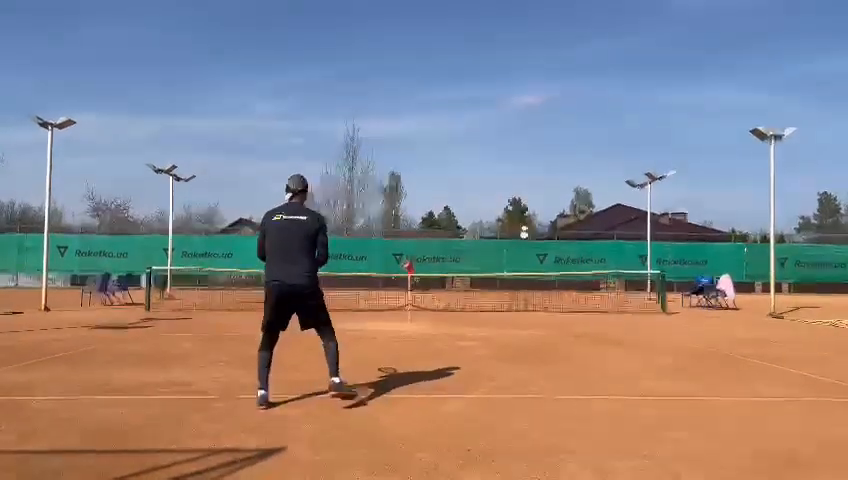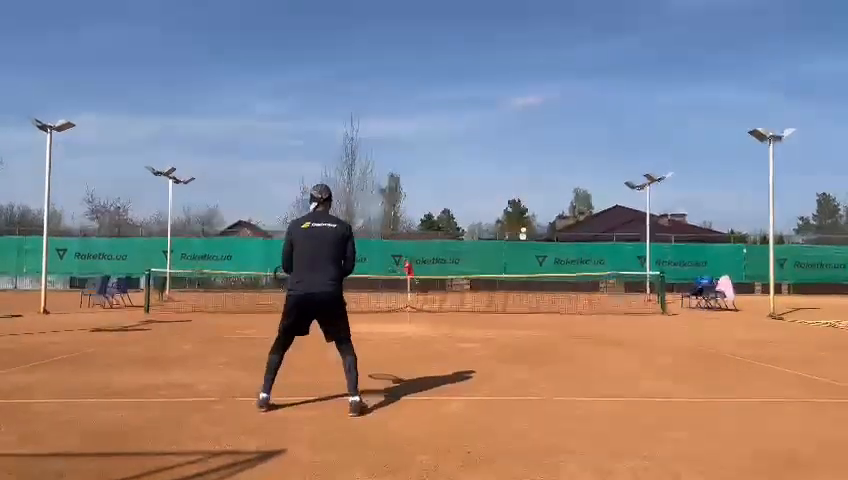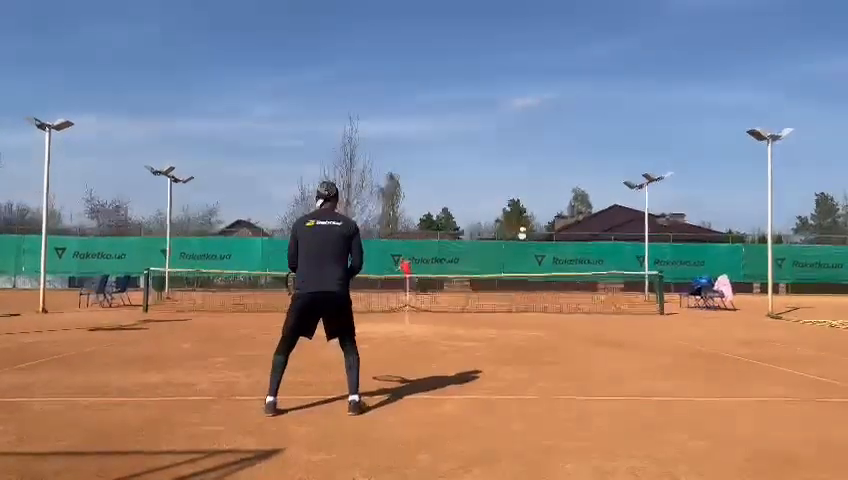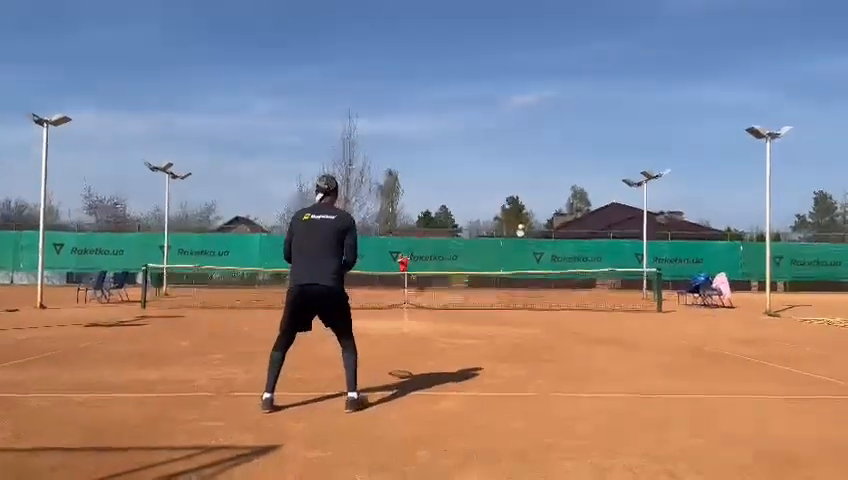
dt=0.3s
person 1, frame 1
left shoulder: (269, 217)
right shoulder: (316, 219)
left elbow: (261, 253)
right elbow: (322, 257)
left hip: (276, 286)
right hip: (306, 286)
left knee: (268, 339)
right knee: (327, 334)
left ankle: (263, 393)
right ankle: (335, 381)
person 1, frame 2
left shoulder: (296, 225)
right shoulder: (343, 227)
left elbow: (285, 265)
right elbow: (349, 264)
left hip: (298, 294)
right hip: (330, 295)
left knee: (280, 344)
right knee: (345, 346)
left ankle: (264, 396)
right ankle: (354, 400)
person 1, frame 3
left shoulder: (301, 223)
right shoulder: (349, 225)
left elbow: (292, 262)
right elbow: (357, 264)
left hip: (305, 293)
right hip: (337, 294)
left knee: (285, 345)
right knee: (349, 346)
left ankle: (271, 400)
right ankle: (354, 399)
person 1, frame 4
left shoulder: (299, 216)
right shoulder: (345, 219)
left elbow: (287, 254)
right elbow: (350, 258)
left hip: (298, 286)
right hip: (329, 287)
left knee: (283, 340)
right knee: (346, 340)
left ankle: (268, 396)
right ankle: (352, 396)
